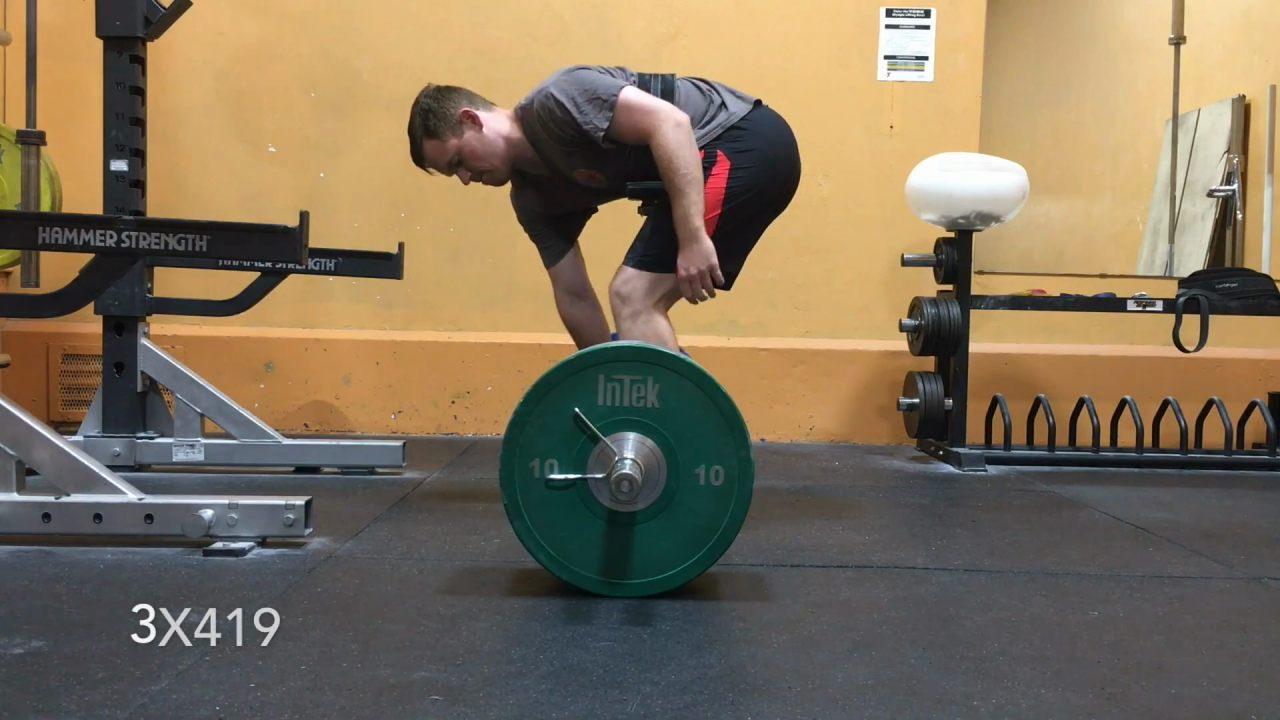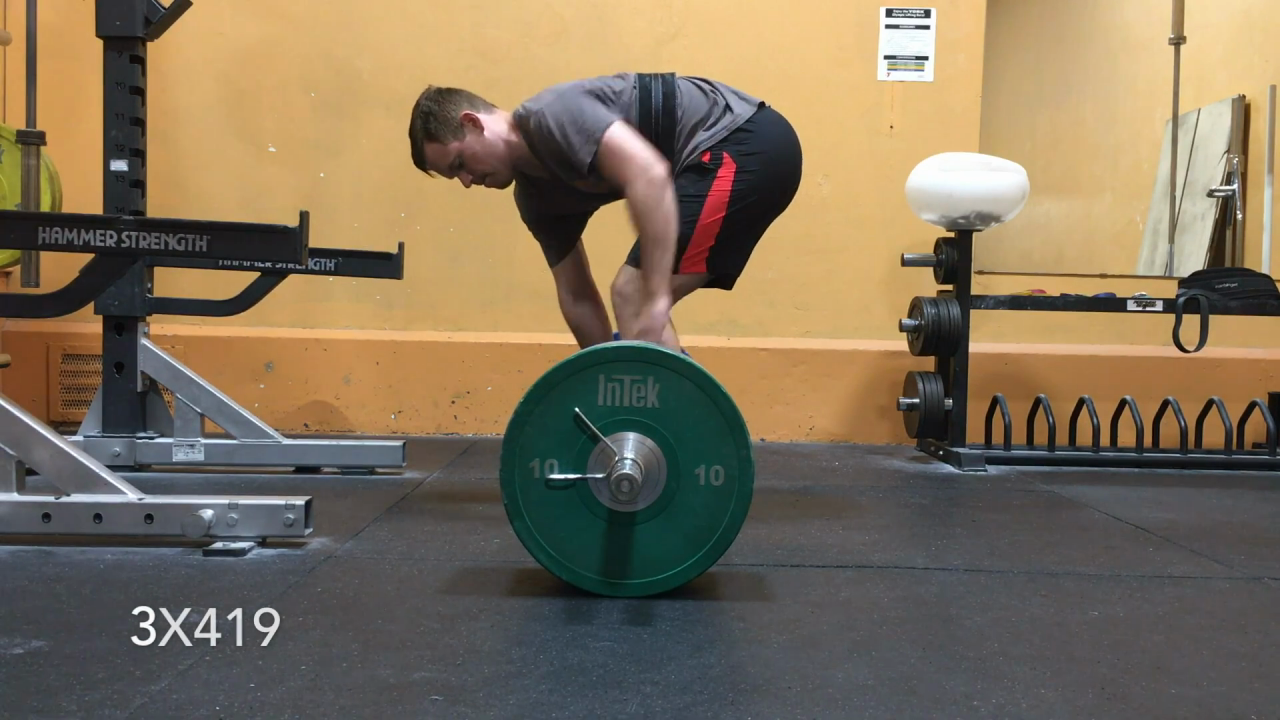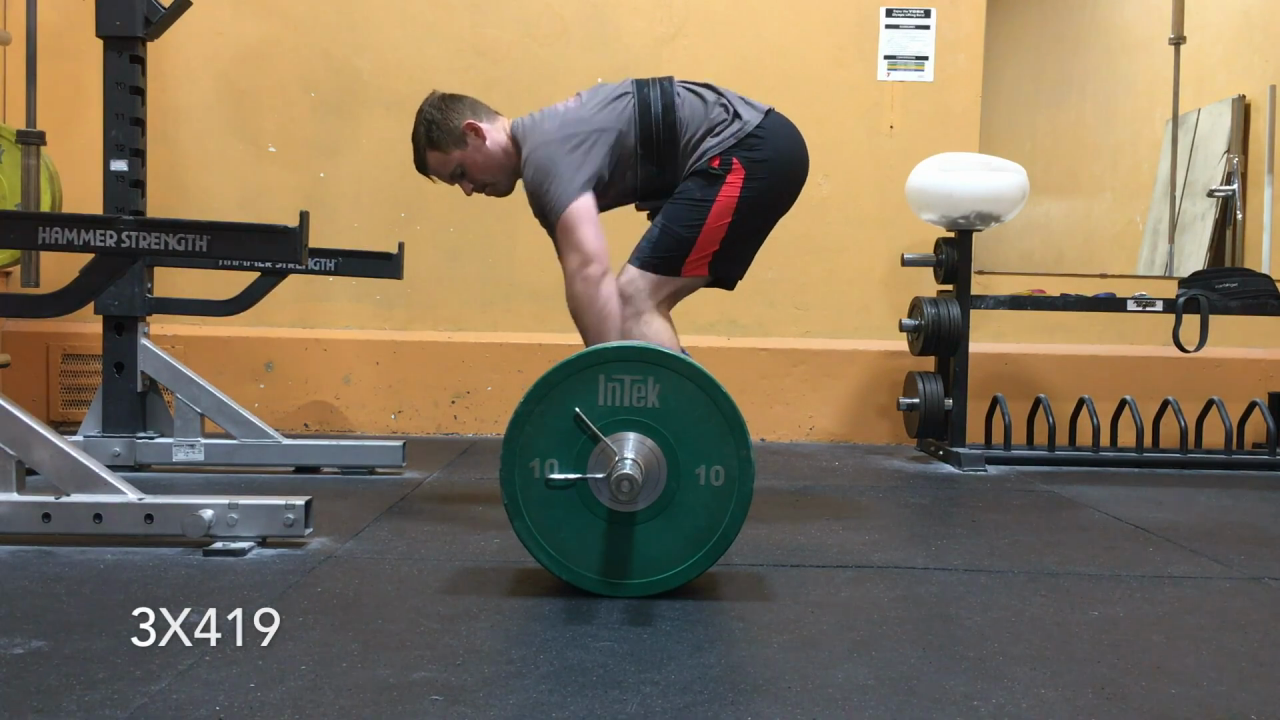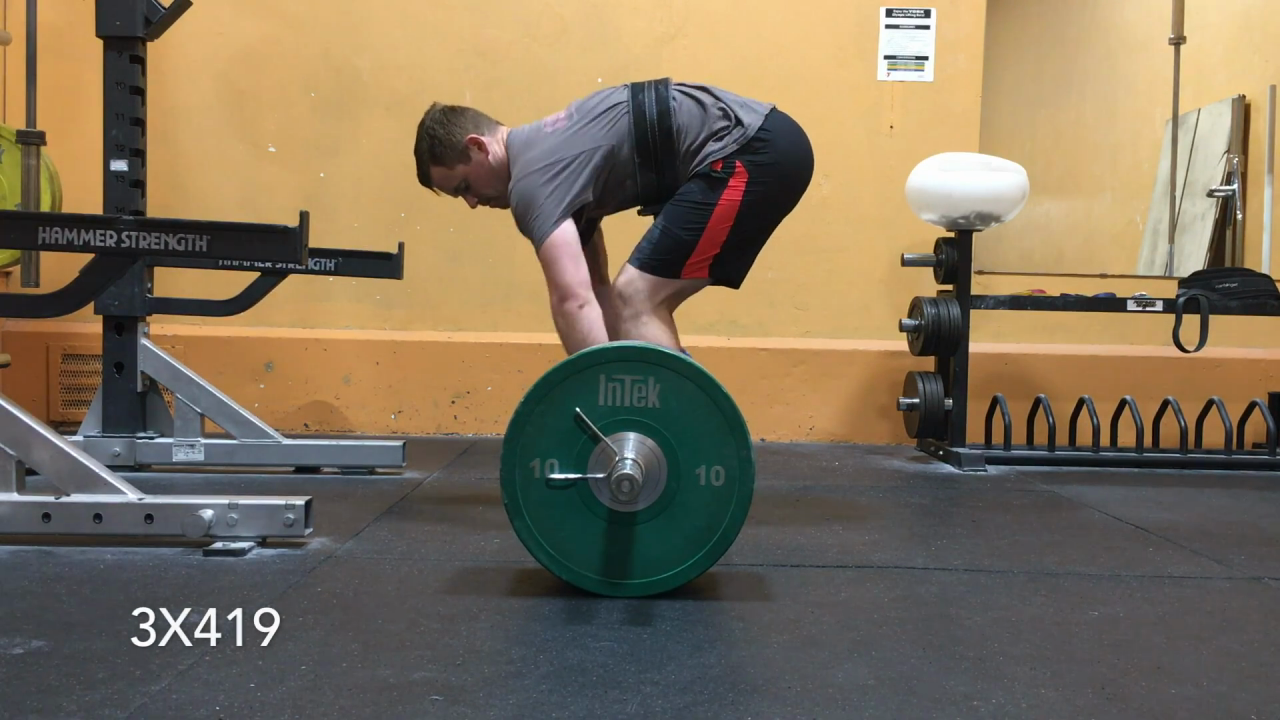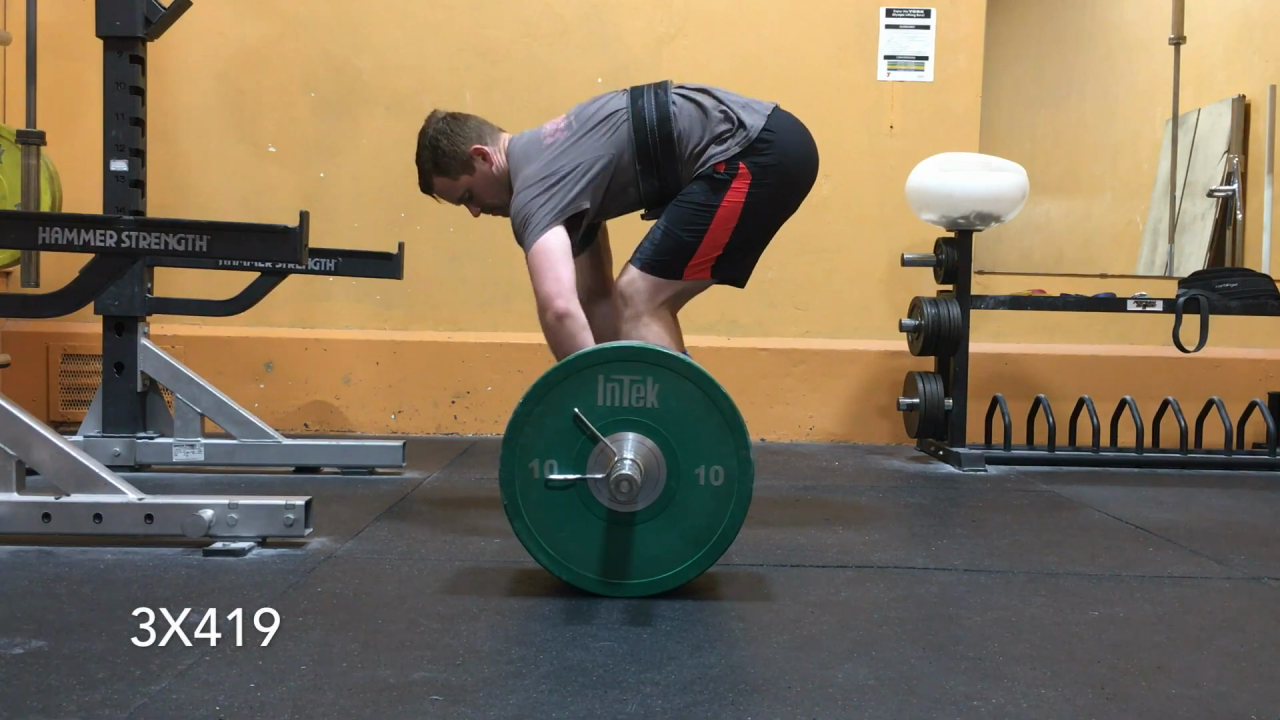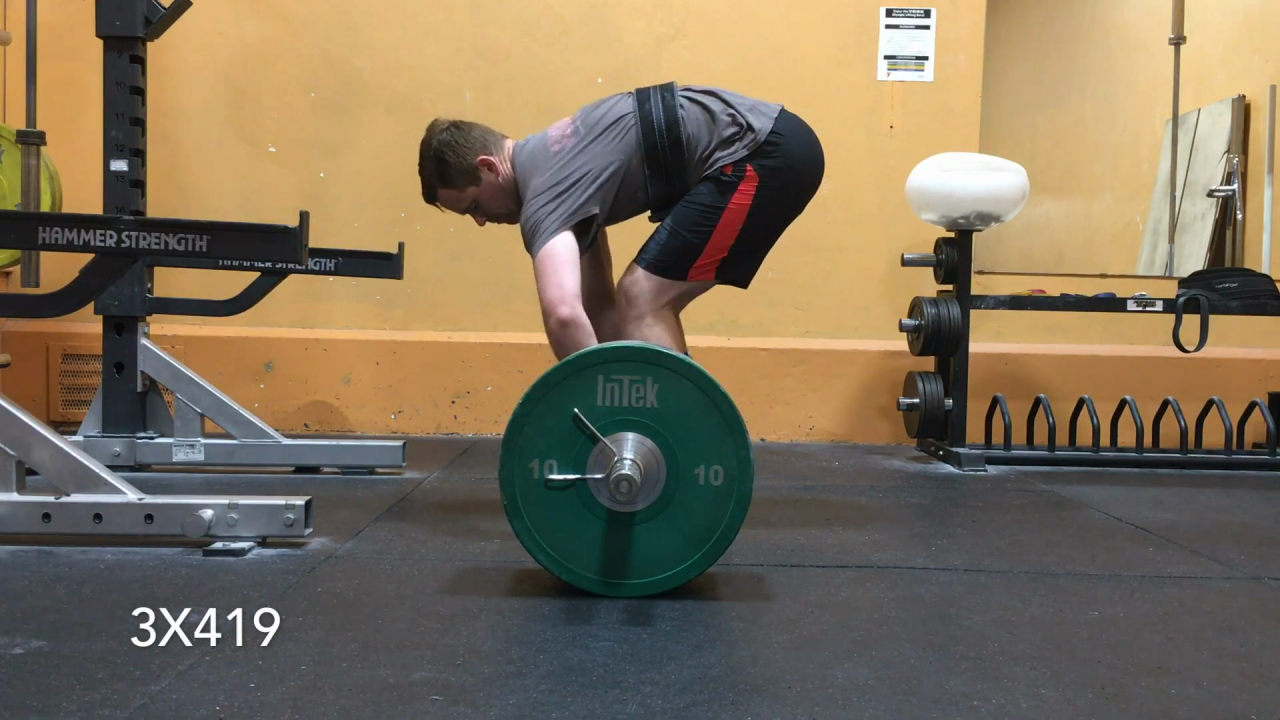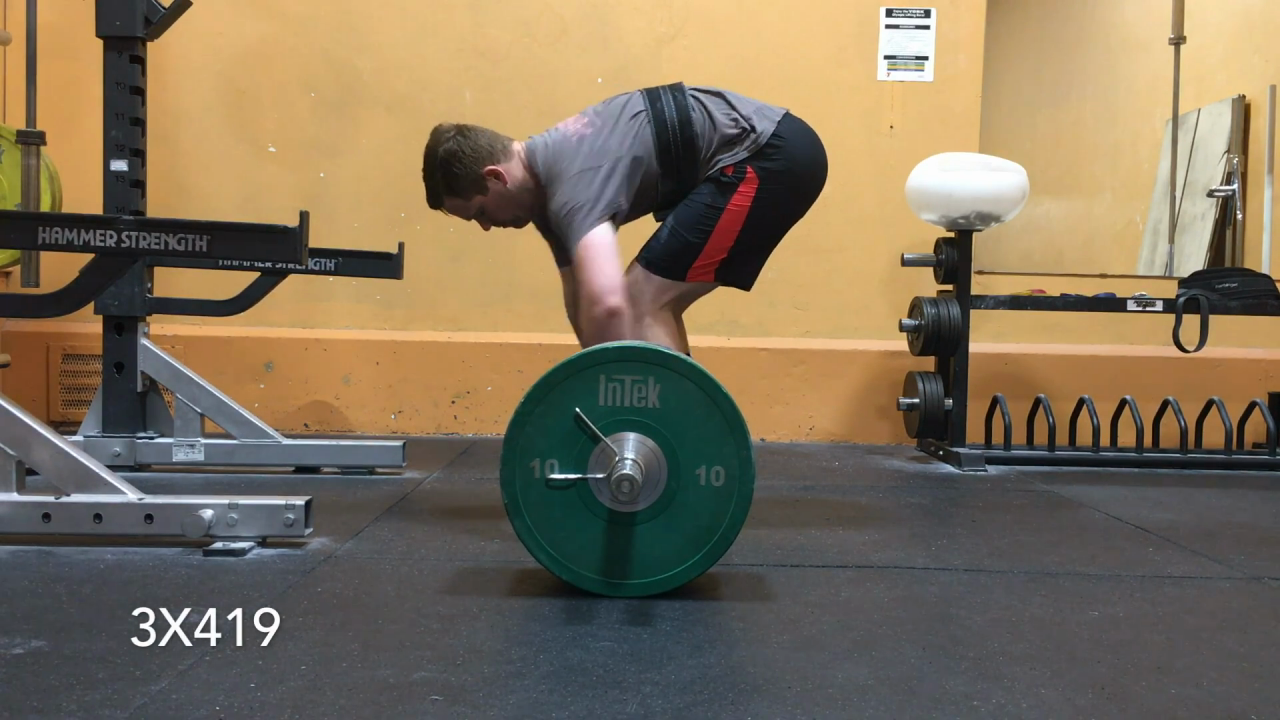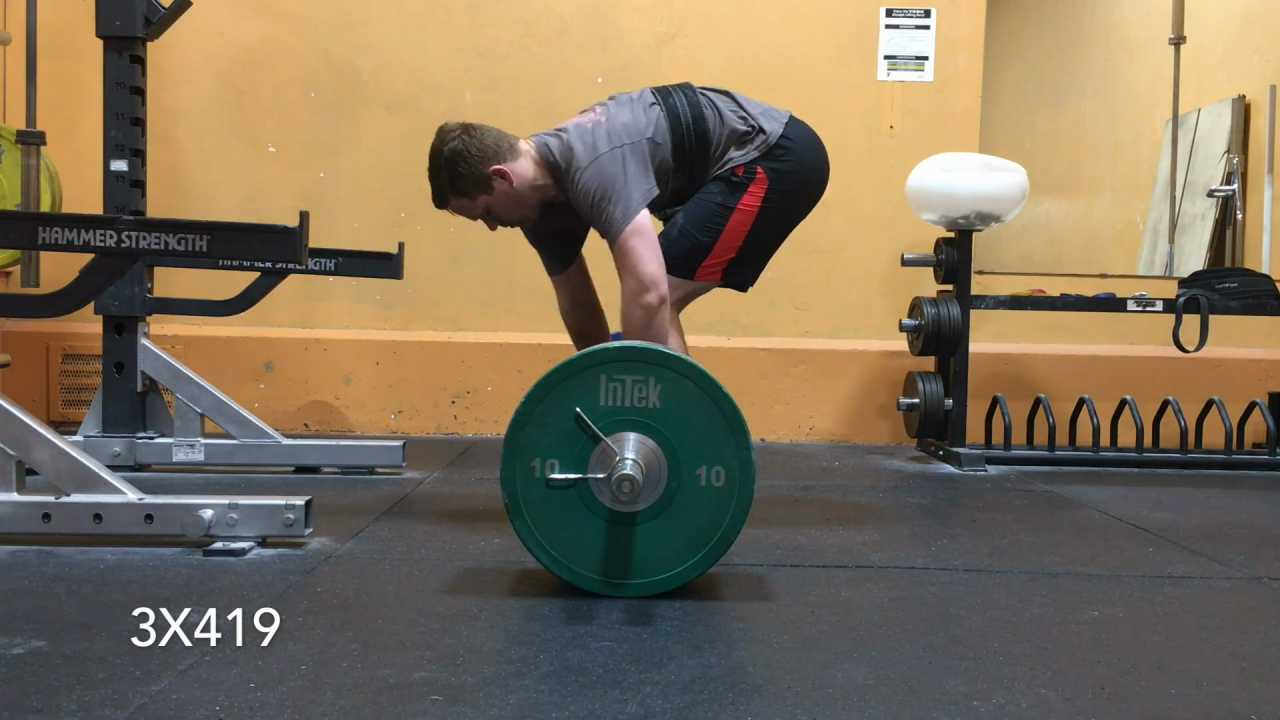
dt=0.2s
person 1, frame 1
left shoulder: (554, 103)
right shoulder: (534, 193)
left elbow: (669, 122)
right elbow: (573, 295)
left wrist: (692, 239)
left hip: (747, 143)
left knee: (633, 295)
right knee: (640, 300)
person 1, frame 2
left shoulder: (551, 118)
right shoulder: (537, 191)
left elbow: (648, 175)
right elbow: (576, 294)
left wrist: (655, 298)
left hip: (750, 144)
left knee: (634, 295)
right knee: (636, 298)
person 1, frame 3
left shoulder: (545, 153)
right shoulder: (551, 179)
left elbow: (590, 270)
right elbow: (585, 279)
left hip: (754, 149)
right hip: (760, 150)
left knee: (636, 297)
right knee: (644, 300)
person 1, frame 4
left shoulder: (534, 177)
right shoulder: (555, 164)
left elbow: (573, 301)
right elbow: (594, 293)
left hip: (755, 153)
right hip: (763, 148)
left knee: (637, 298)
right knee: (644, 301)
person 1, frame 5
left shoulder: (535, 186)
right shoulder: (561, 174)
left elbow: (559, 308)
right elbow: (596, 296)
left hip: (759, 152)
right hip: (769, 146)
left knee: (638, 299)
right knee: (648, 302)
person 1, frame 6
left shoulder: (546, 190)
right shoulder: (558, 170)
left elbow: (562, 312)
right elbow: (597, 301)
left hip: (767, 154)
right hip: (774, 147)
left knee: (643, 300)
right knee: (651, 303)
person 1, frame 7
left shoulder: (570, 180)
right shoulder: (551, 173)
left elbow: (607, 304)
right elbow: (600, 299)
left hip: (770, 155)
right hip: (775, 151)
left knee: (644, 301)
right knee: (653, 304)
person 1, frame 8
left shoulder: (591, 167)
right shoulder: (545, 203)
left elbow: (650, 293)
right elbow: (578, 303)
left hip: (776, 156)
right hip: (768, 158)
left knee: (653, 304)
right knee: (654, 312)
